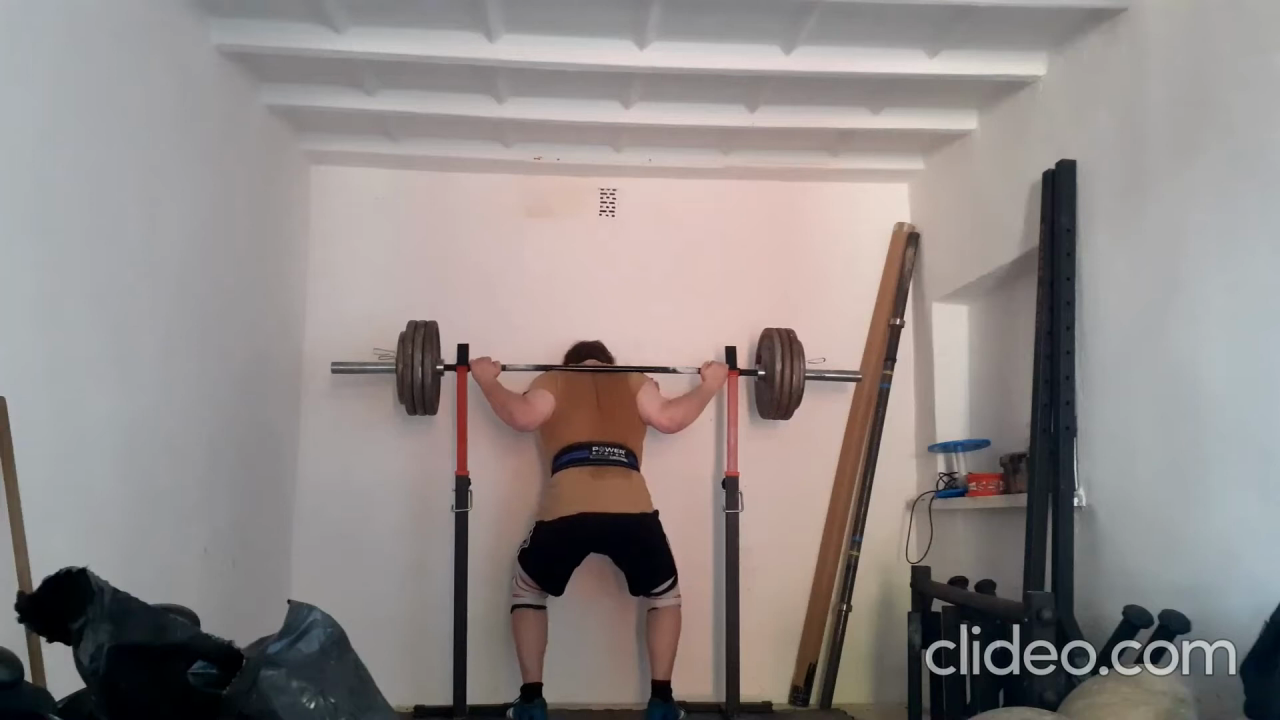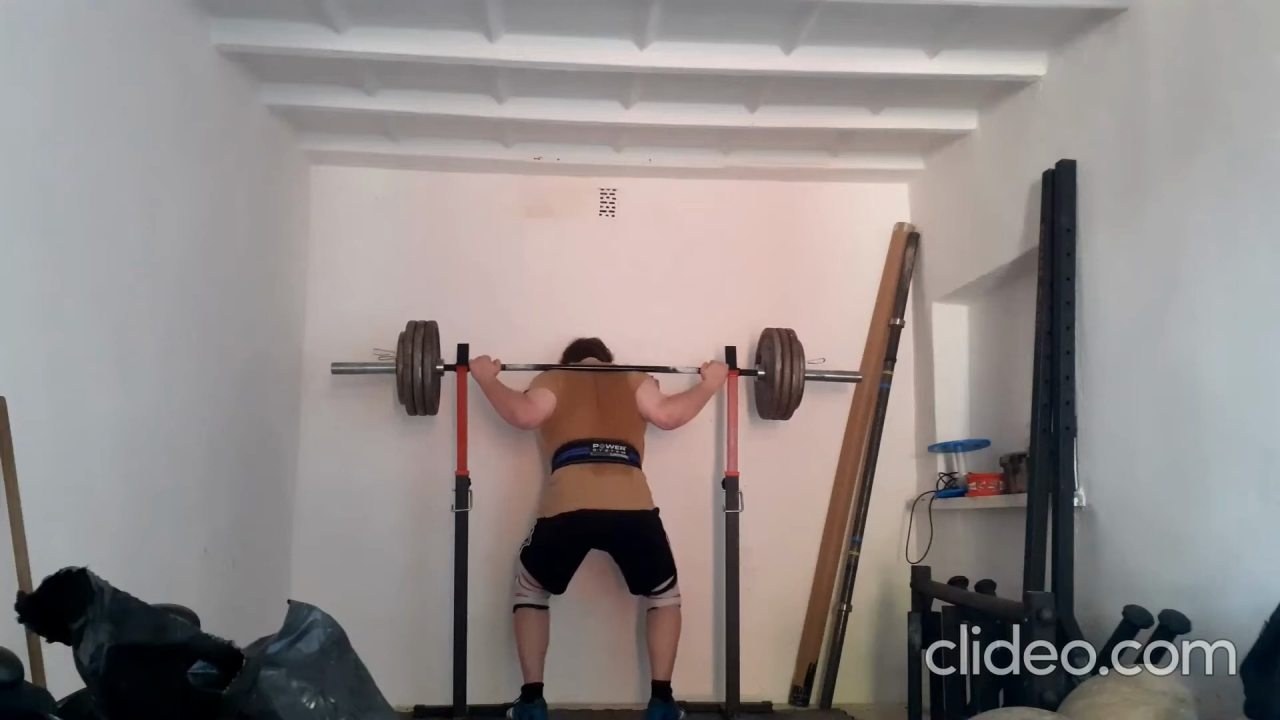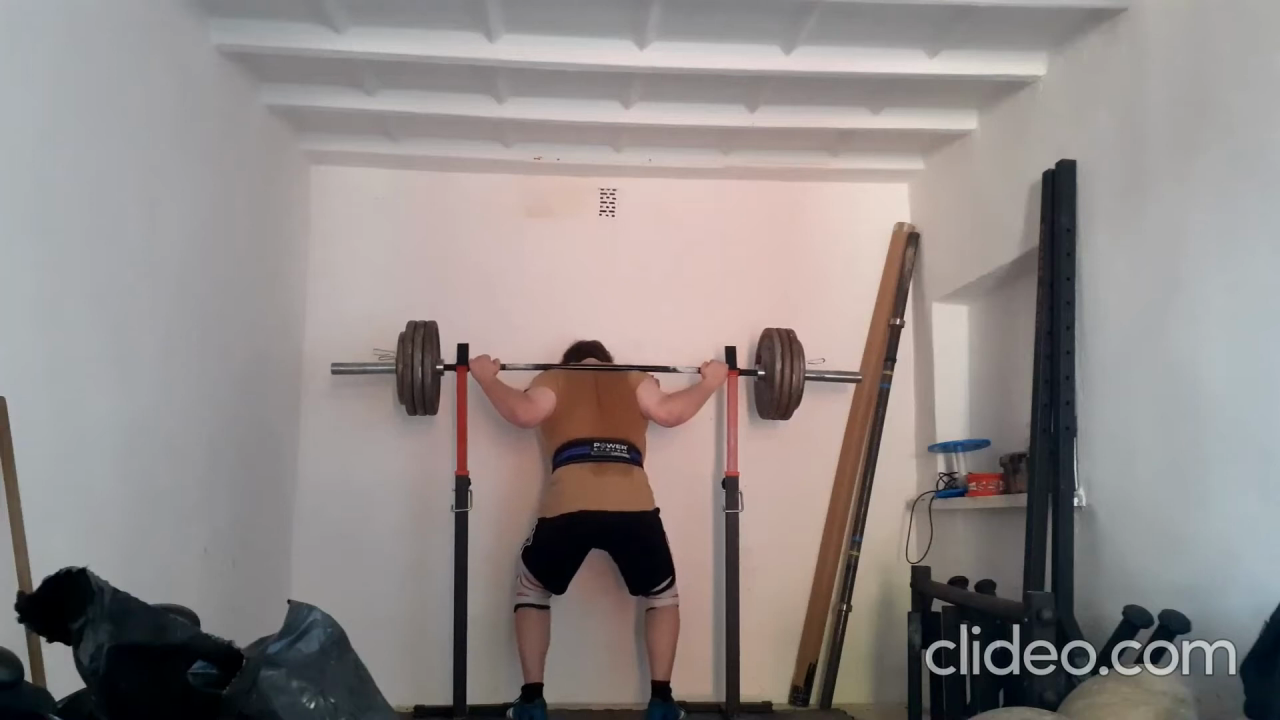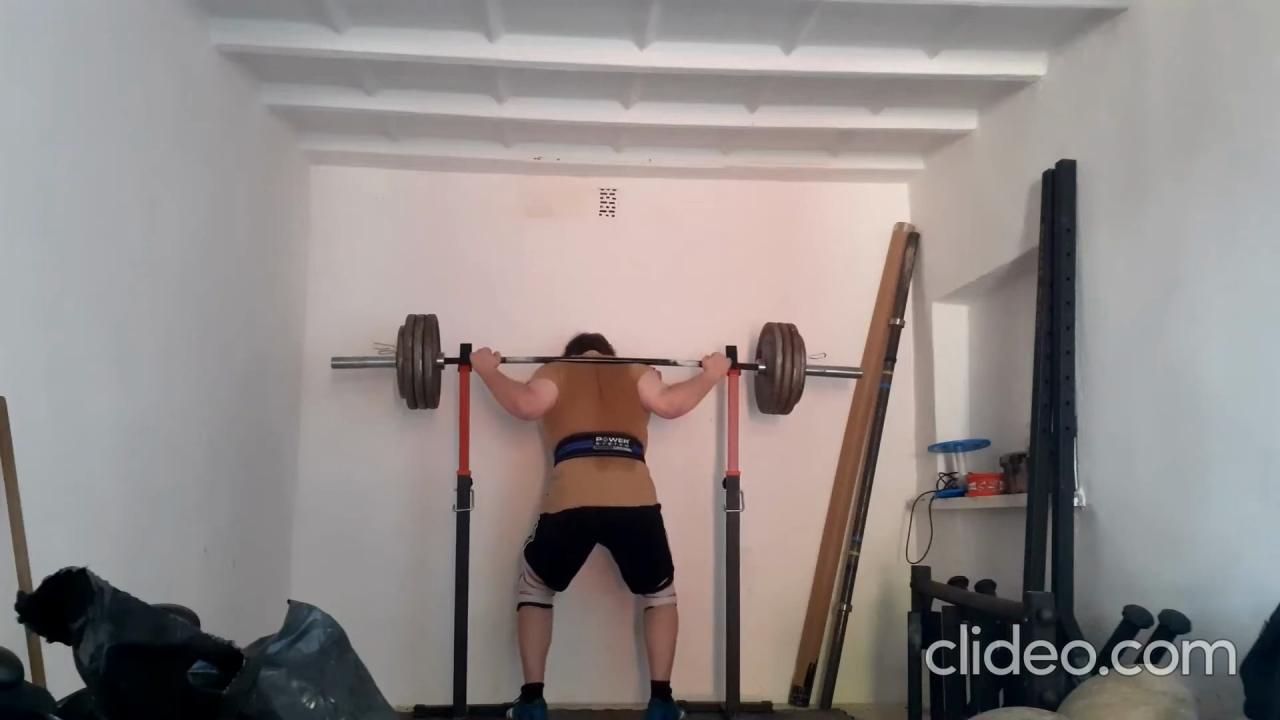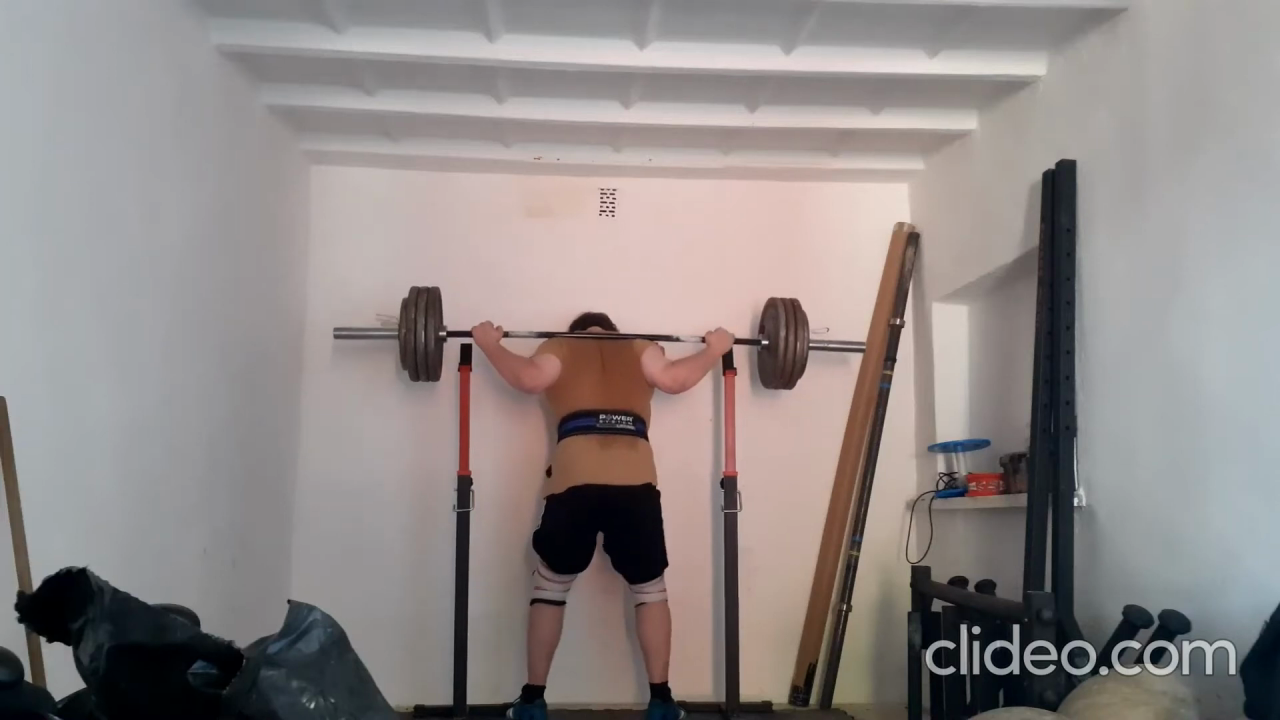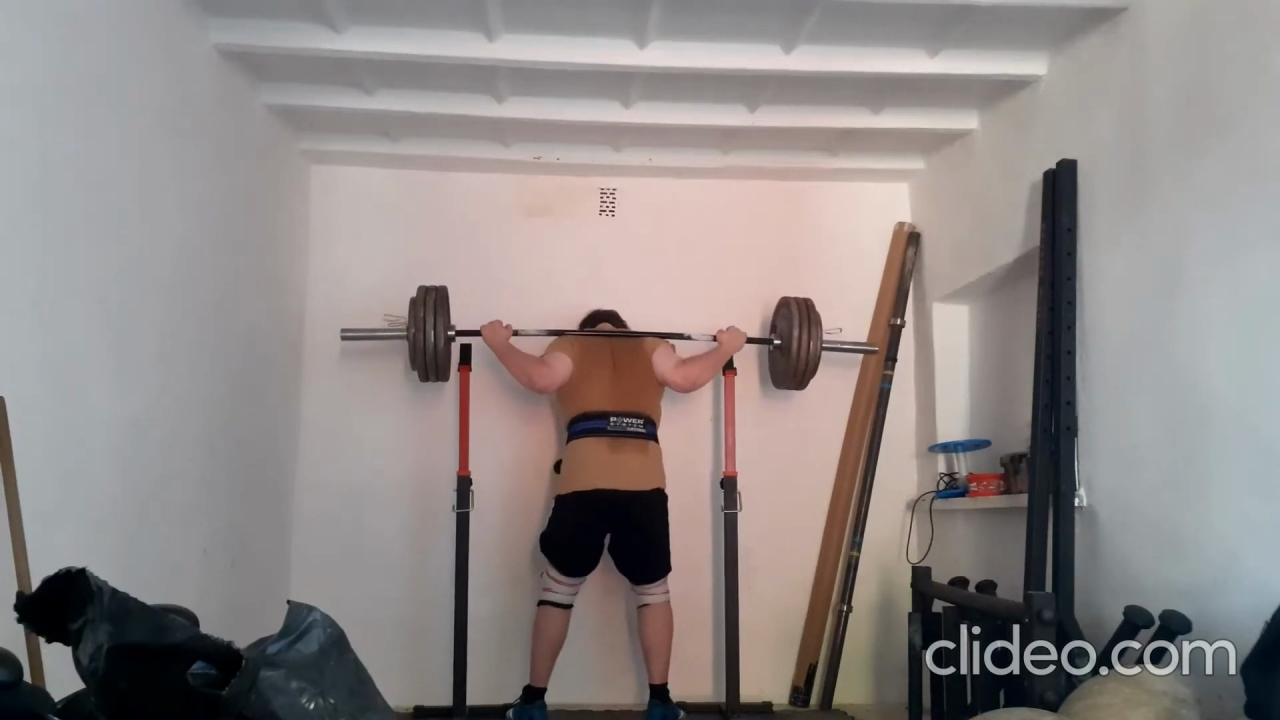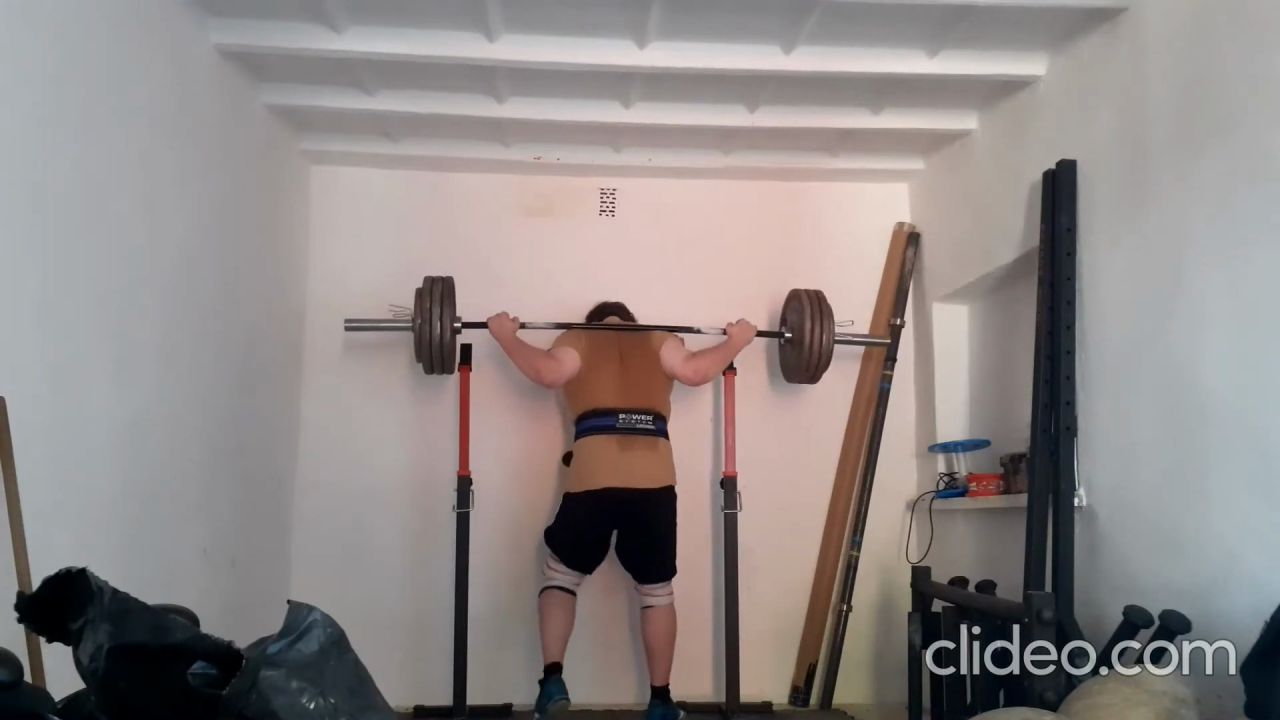
dt=0.3s
person 1, frame 1
left shoulder: (553, 381)
right shoulder: (634, 381)
left elbow: (522, 417)
right elbow: (669, 419)
left wrist: (487, 380)
right wrist: (710, 385)
left hip: (567, 507)
right hip: (631, 508)
left knee: (527, 592)
right knee: (665, 595)
person 1, frame 2
left shoulder: (553, 379)
right shoulder: (634, 378)
left elbow: (524, 415)
right elbow: (668, 415)
left wrist: (485, 379)
right wrist: (711, 383)
left hip: (568, 505)
right hip: (632, 505)
left knee: (530, 592)
right knee: (664, 595)
person 1, frame 3
left shoulder: (554, 379)
right shoulder: (634, 379)
left elbow: (523, 413)
right elbow: (668, 412)
left wrist: (486, 377)
right wrist: (711, 381)
left hip: (569, 504)
right hip: (633, 504)
left knee: (531, 592)
right knee: (662, 595)
person 1, frame 4
left shoulder: (555, 371)
right shoulder: (636, 372)
left elbow: (525, 405)
right elbow: (670, 403)
left wrist: (487, 370)
right wrist: (712, 374)
left hip: (571, 499)
right hip: (635, 500)
left knee: (534, 590)
right knee: (659, 595)
person 1, frame 5
left shoulder: (559, 347)
right shoulder: (639, 348)
left elbow: (527, 378)
right elbow: (674, 378)
left wrist: (489, 344)
right wrist: (715, 349)
left hip: (575, 479)
right hip: (635, 480)
left knee: (550, 588)
right knee: (650, 589)
person 1, frame 6
left shoulder: (569, 345)
right shoulder: (650, 347)
left elbow: (539, 378)
right elbow: (686, 378)
left wrist: (498, 343)
right wrist: (727, 347)
left hip: (583, 482)
right hip: (644, 482)
left knee: (558, 590)
right knee: (653, 592)
person 1, frame 7
left shoulder: (577, 339)
right shoulder: (659, 339)
left elbow: (547, 372)
right elbow: (695, 371)
left wrist: (506, 336)
right wrist: (736, 341)
left hip: (593, 477)
right hip: (654, 479)
left knee: (558, 576)
right knee: (657, 593)
left ankle: (553, 679)
